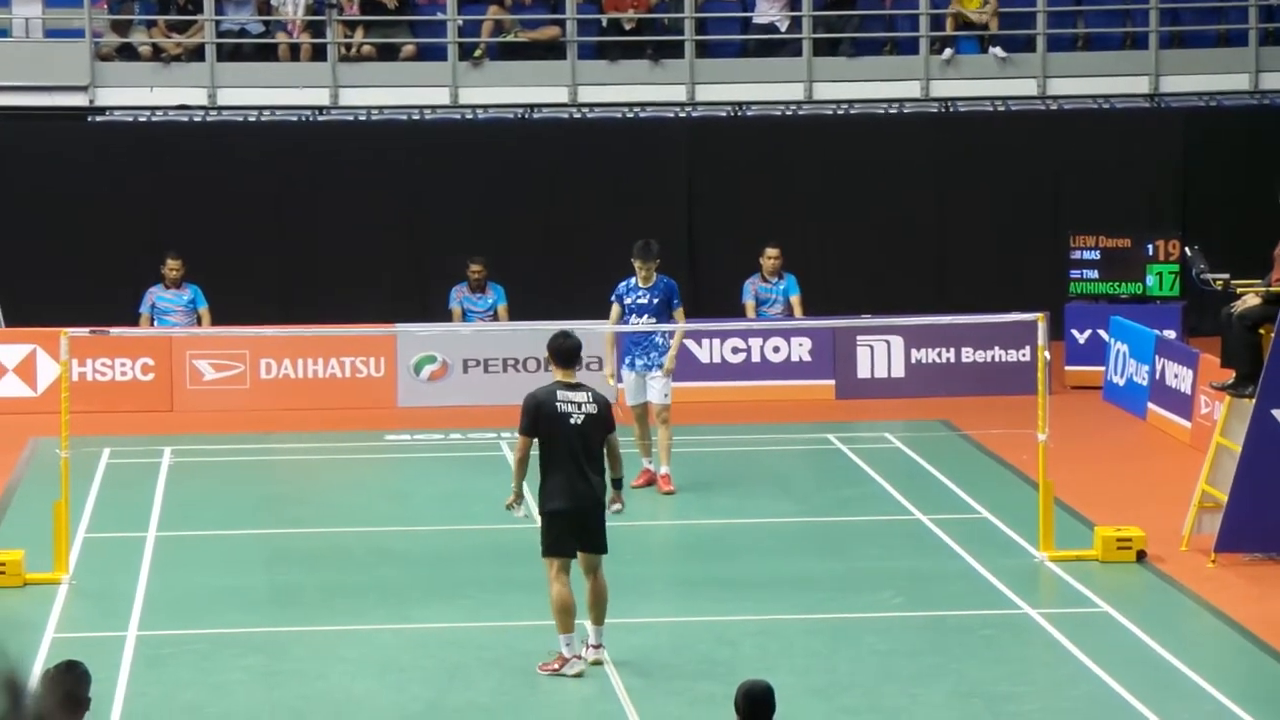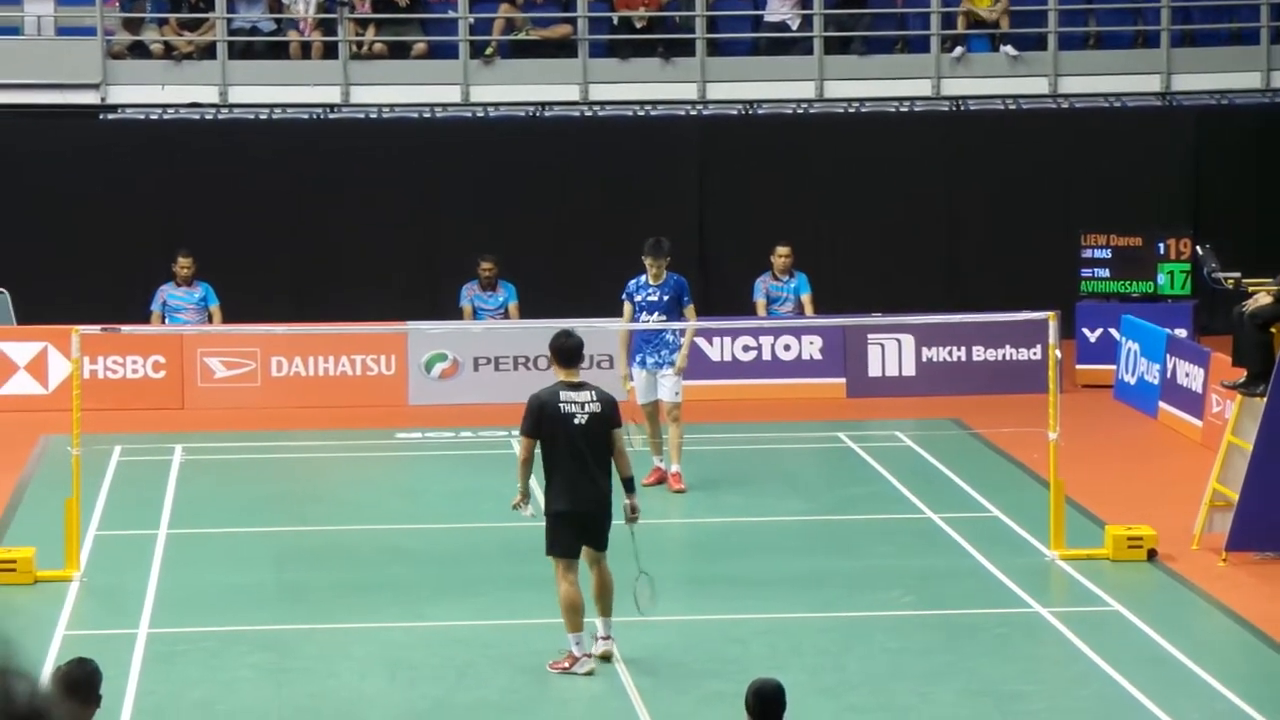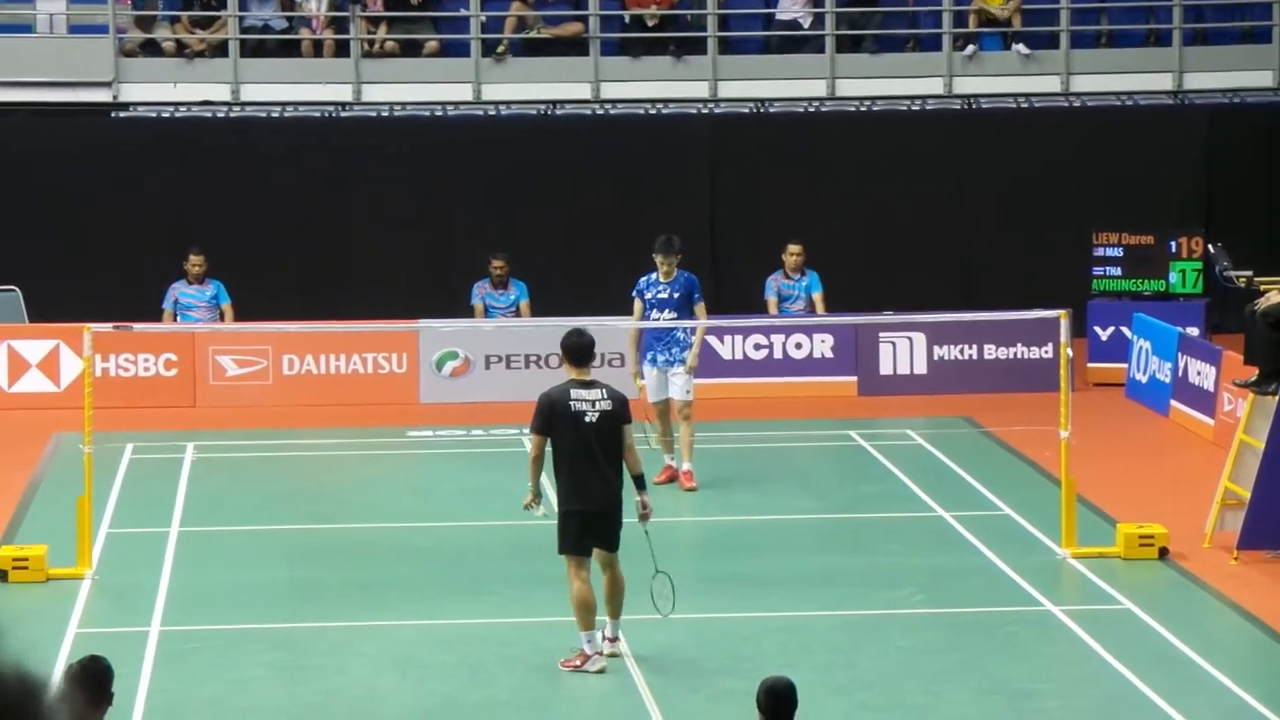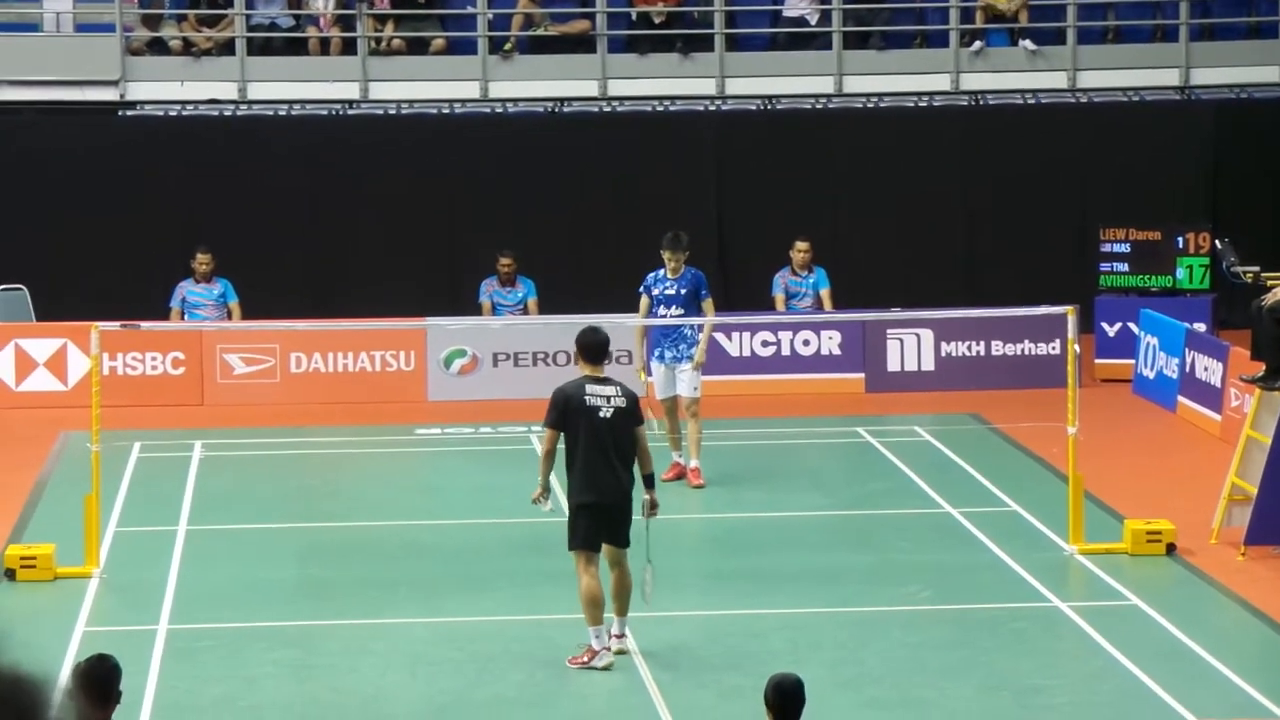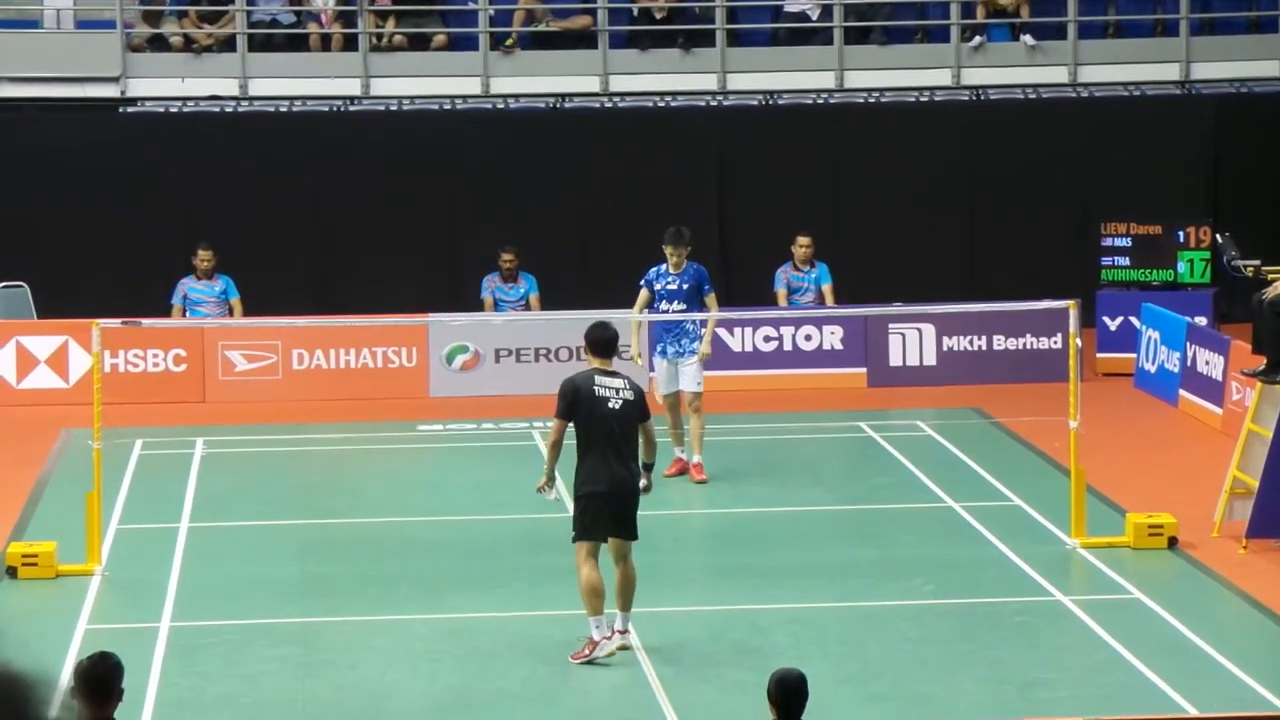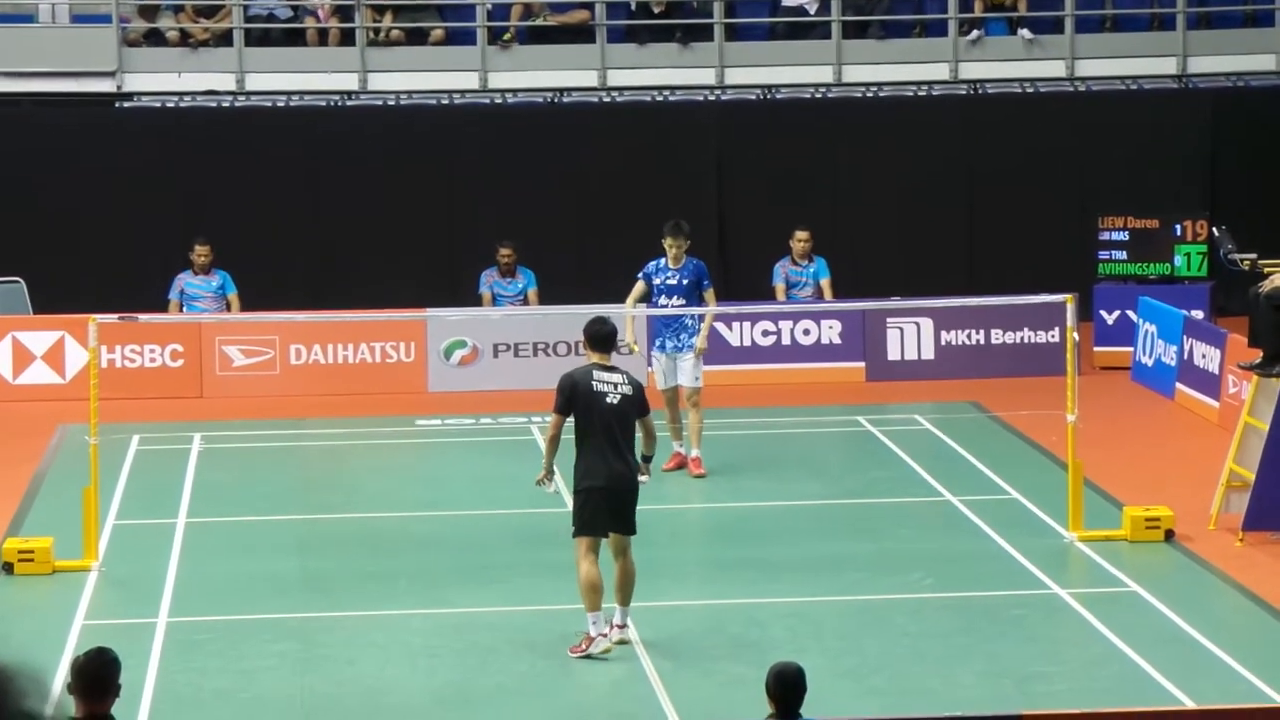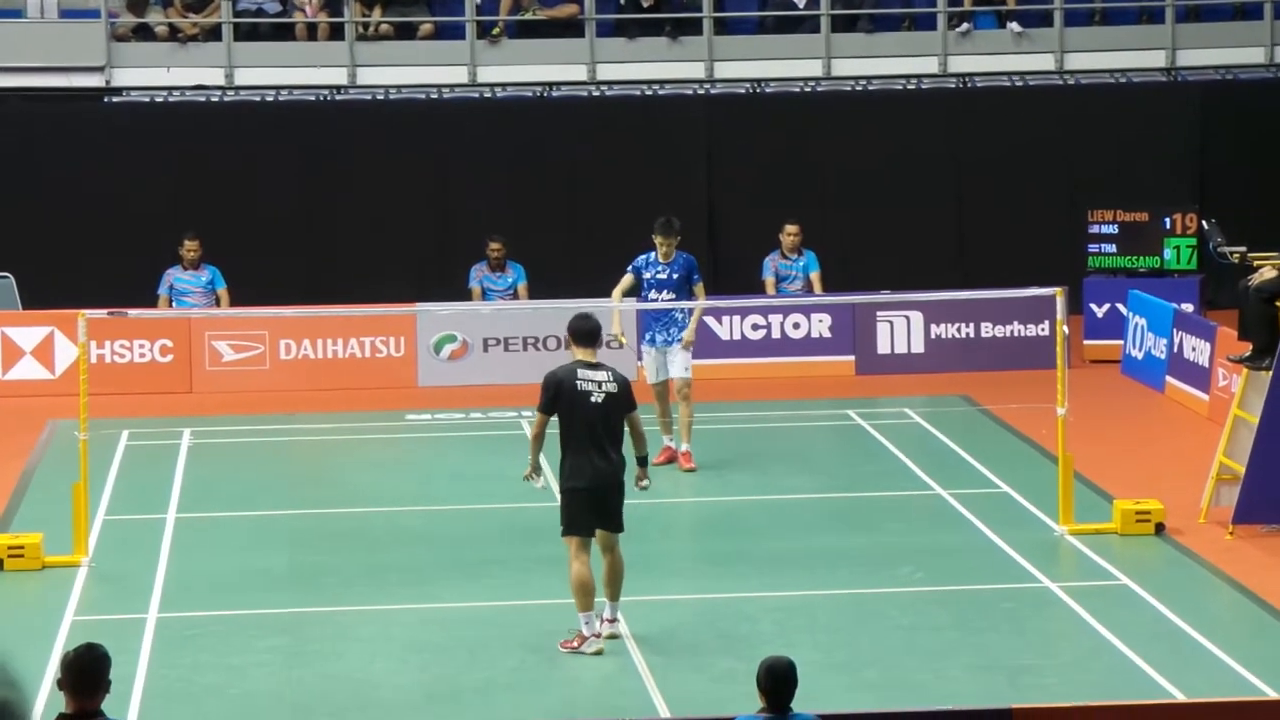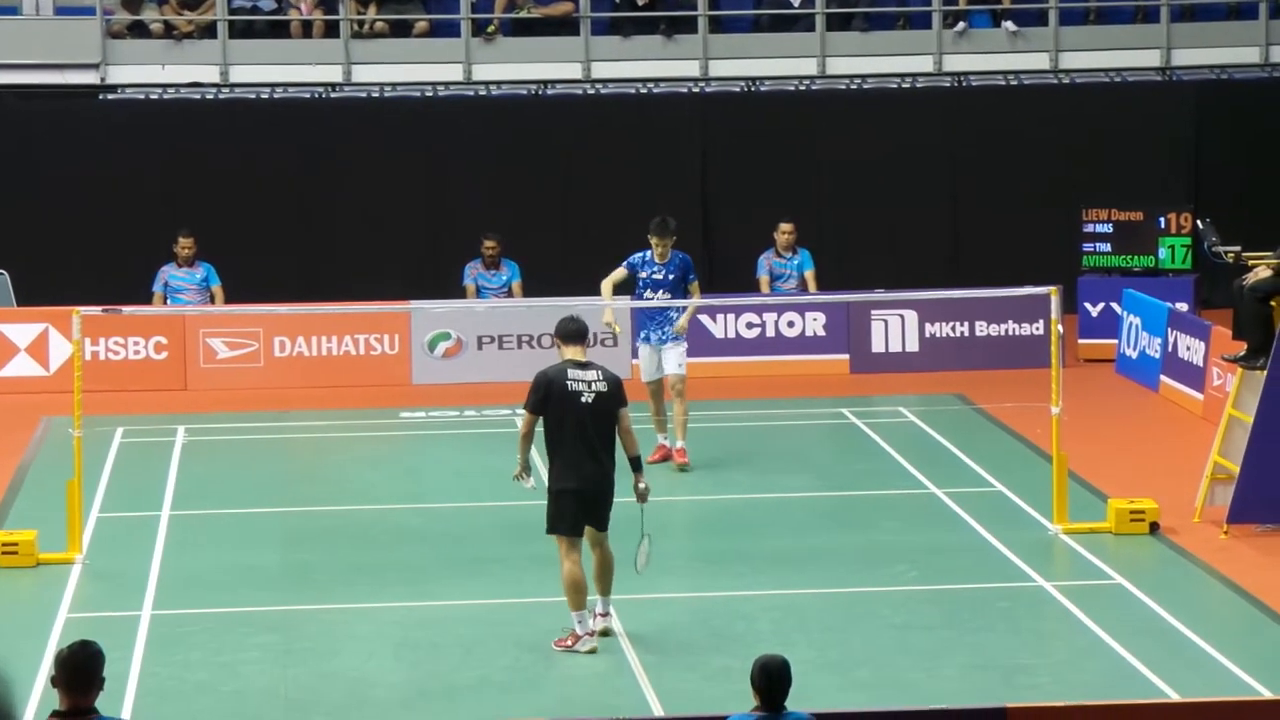
dt=0.2s
person 1, frame 1
left shoulder: (538, 399)
right shoulder: (600, 401)
left elbow: (522, 453)
right elbow: (614, 452)
left wrist: (517, 489)
right wrist: (617, 489)
left hip: (557, 501)
right hip: (594, 500)
left knee: (559, 574)
right knee: (594, 570)
left ankle: (570, 655)
right ankle: (595, 645)
person 1, frame 2
left shoulder: (541, 401)
right shoulder: (605, 399)
left elbow: (526, 454)
right elbow: (619, 451)
left wrist: (523, 490)
right wrist: (630, 494)
left hip: (562, 502)
right hip: (599, 499)
left knee: (566, 573)
right knee: (598, 562)
left ankle: (579, 654)
right ankle: (605, 638)
person 1, frame 3
left shoulder: (551, 399)
right shoulder: (615, 397)
left elbow: (537, 453)
right elbow: (629, 448)
left wrist: (534, 489)
right wrist: (641, 491)
left hip: (574, 501)
right hip: (610, 498)
left knee: (578, 572)
right knee: (610, 564)
left ankle: (591, 652)
right ankle: (612, 638)
person 1, frame 4
left shoulder: (566, 394)
right shoulder: (626, 394)
left elbow: (549, 447)
right elbow: (642, 447)
left wrist: (543, 484)
right wrist: (649, 489)
left hip: (586, 495)
right hip: (621, 493)
left knee: (587, 566)
right knee: (618, 561)
left ankle: (599, 648)
right ankle: (619, 634)
person 1, frame 5
left shoulder: (575, 384)
right shoulder: (633, 388)
left elbow: (556, 437)
right elbow: (650, 439)
left wrist: (548, 473)
right wrist: (646, 471)
left hip: (593, 485)
right hip: (627, 484)
left knee: (587, 558)
right knee: (623, 555)
left ankle: (600, 637)
right ankle: (622, 630)
person 1, frame 6
left shoulder: (573, 380)
right shoulder: (632, 383)
left elbow: (554, 431)
right elbow: (650, 433)
left wrist: (547, 466)
right wrist: (645, 462)
left hip: (591, 480)
right hip: (626, 479)
left knee: (587, 553)
right knee: (622, 550)
left ankle: (597, 634)
right ankle: (621, 625)
person 1, frame 7
left shoulder: (558, 378)
right shoulder: (618, 379)
left elbow: (538, 429)
right elbow: (636, 429)
left wrist: (534, 462)
right wrist: (642, 466)
left hip: (577, 478)
right hip: (612, 477)
left knee: (578, 552)
right knee: (610, 546)
left ankle: (589, 633)
right ankle: (611, 619)
person 1, frame 8
left shoulder: (548, 378)
right shoulder: (610, 379)
left elbow: (527, 429)
right elbow: (626, 429)
left wrist: (523, 462)
right wrist: (638, 475)
left hip: (566, 479)
right hip: (602, 477)
left knee: (569, 552)
right knee: (600, 542)
left ankle: (582, 632)
right ankle: (603, 614)
person 2, frame 1
left shoulder: (668, 286)
right shoulder: (623, 289)
left elbow: (680, 323)
right elbow: (612, 327)
left wrist: (671, 354)
right wrist: (609, 361)
left hip: (657, 361)
right hip: (631, 361)
left knee: (662, 415)
right knee: (638, 415)
left ankle: (664, 472)
right ankle: (647, 468)
person 2, frame 2
left shoulder: (678, 284)
right shoulder: (633, 286)
left elbow: (691, 320)
right elbow: (626, 326)
left wrist: (683, 353)
right wrist: (624, 362)
left hip: (669, 359)
right hip: (641, 359)
left knee: (672, 413)
right knee: (649, 414)
left ankle: (675, 471)
right ankle: (658, 466)
person 2, frame 3
left shoulder: (689, 281)
right shoulder: (644, 284)
left elbow: (702, 319)
right elbow: (636, 323)
left wrist: (694, 351)
right wrist: (633, 359)
left hip: (680, 357)
right hip: (652, 357)
left knee: (684, 411)
right knee: (660, 412)
left ankle: (686, 469)
right ankle: (669, 464)
person 2, frame 4
left shoulder: (696, 278)
right shoulder: (652, 280)
left elbow: (710, 315)
right elbow: (642, 318)
left wrist: (702, 348)
right wrist: (639, 354)
left hip: (687, 353)
right hip: (660, 354)
left knee: (691, 408)
right knee: (668, 409)
left ankle: (694, 466)
right ankle: (677, 462)
person 2, frame 5
left shoulder: (698, 273)
right shoulder: (654, 275)
left elbow: (713, 309)
right elbow: (638, 308)
left wrist: (707, 340)
right wrist: (635, 342)
left hip: (690, 348)
right hip: (662, 348)
left knee: (694, 403)
right knee: (670, 404)
left ankle: (697, 461)
right ankle: (680, 457)
person 2, frame 6
left shoulder: (697, 268)
right shoulder: (652, 269)
left elbow: (711, 304)
right elbow: (631, 299)
left wrist: (703, 334)
right wrist: (629, 331)
left hip: (689, 343)
right hip: (661, 344)
left knee: (692, 398)
right knee: (669, 399)
left ankle: (695, 456)
right ankle: (678, 451)
person 2, frame 7
left shoulder: (688, 262)
right shoulder: (643, 262)
left elbow: (701, 297)
right elbow: (618, 291)
left wrist: (692, 328)
right wrist: (616, 322)
left hip: (678, 337)
right hip: (651, 337)
left knee: (683, 391)
right knee: (659, 393)
left ankle: (685, 450)
right ankle: (668, 445)
person 2, frame 8
left shoulder: (683, 261)
right shoulder: (638, 260)
left elbow: (696, 295)
right elbow: (607, 282)
left wrist: (686, 318)
right wrist: (608, 310)
left hip: (673, 334)
right hip: (647, 335)
left knee: (678, 387)
right knee: (654, 391)
left ankle: (680, 447)
right ankle: (663, 443)
